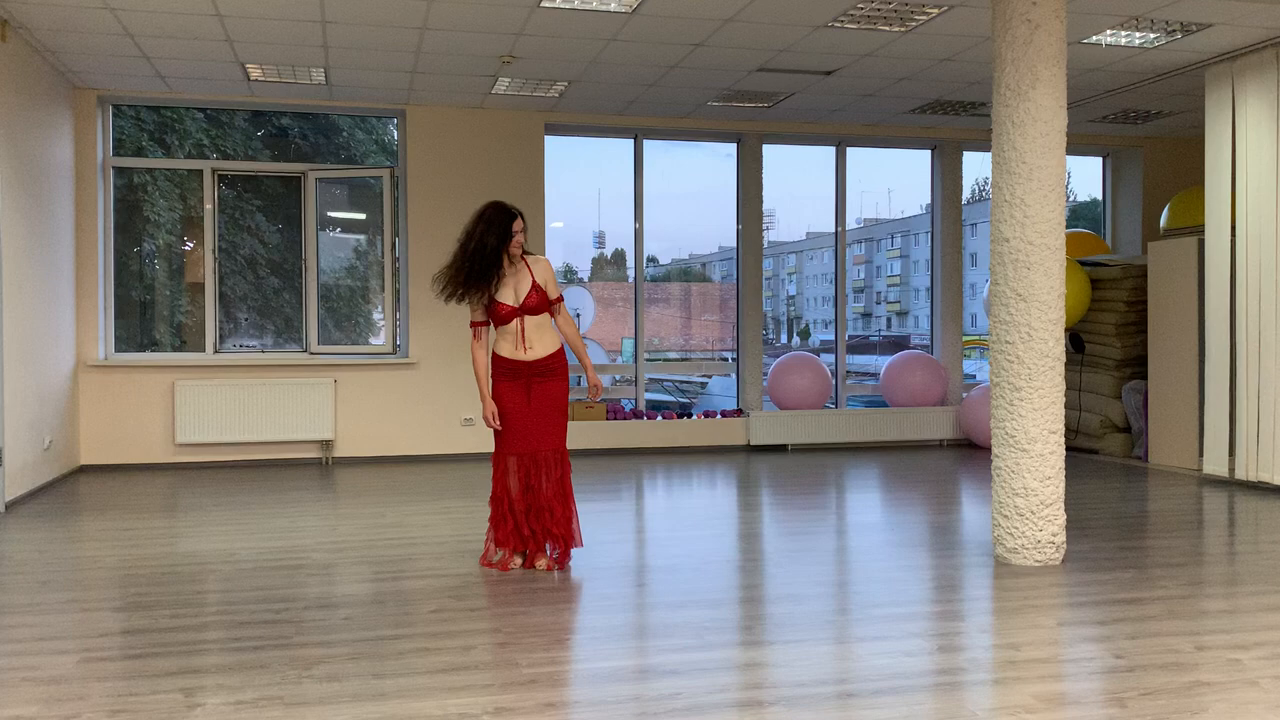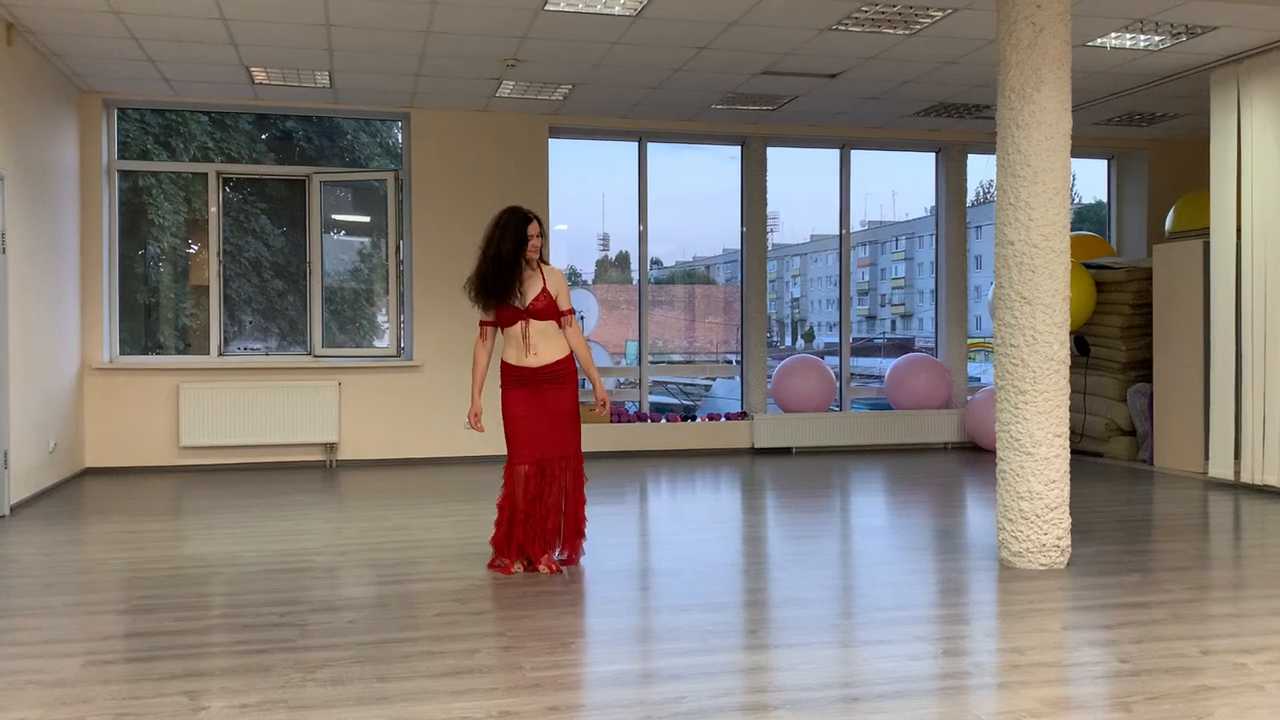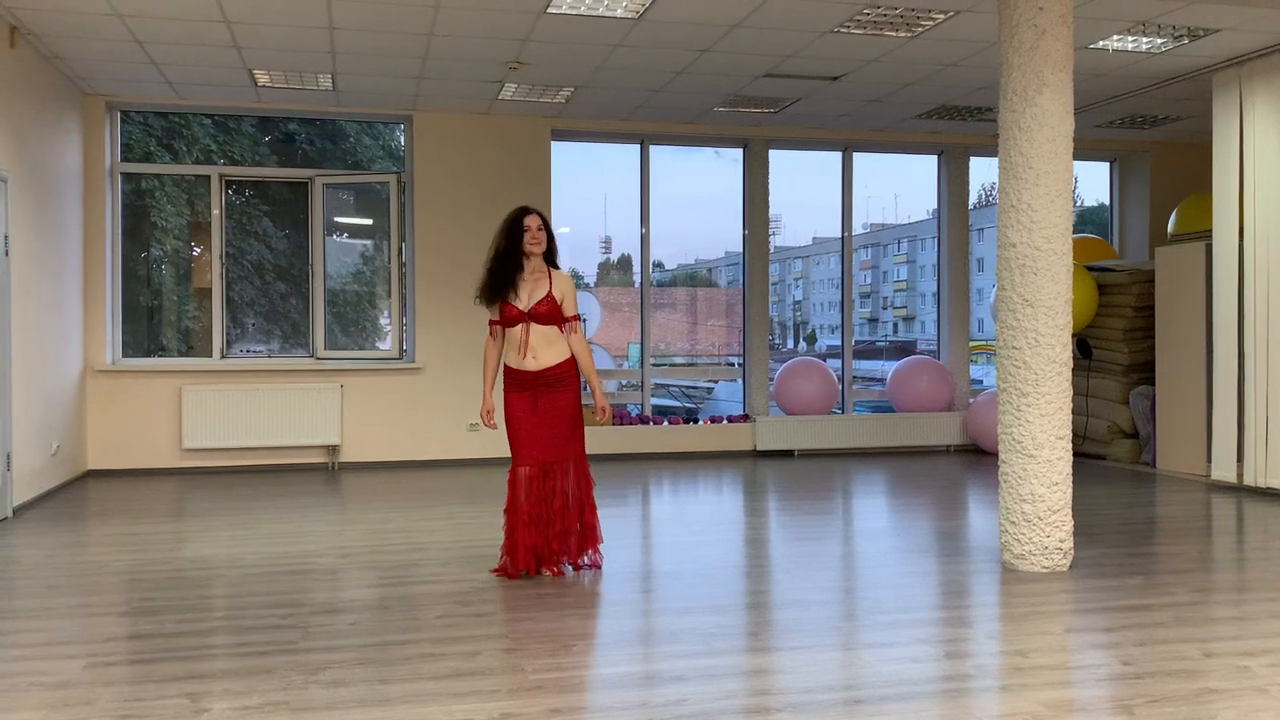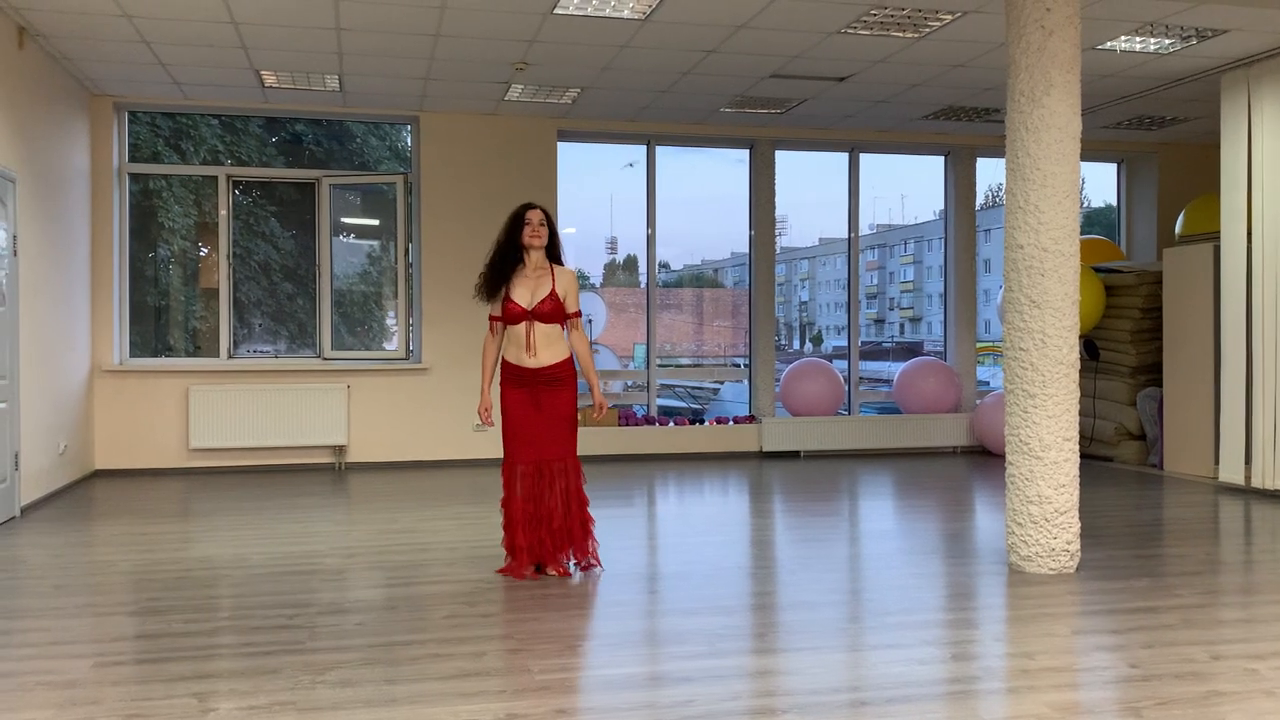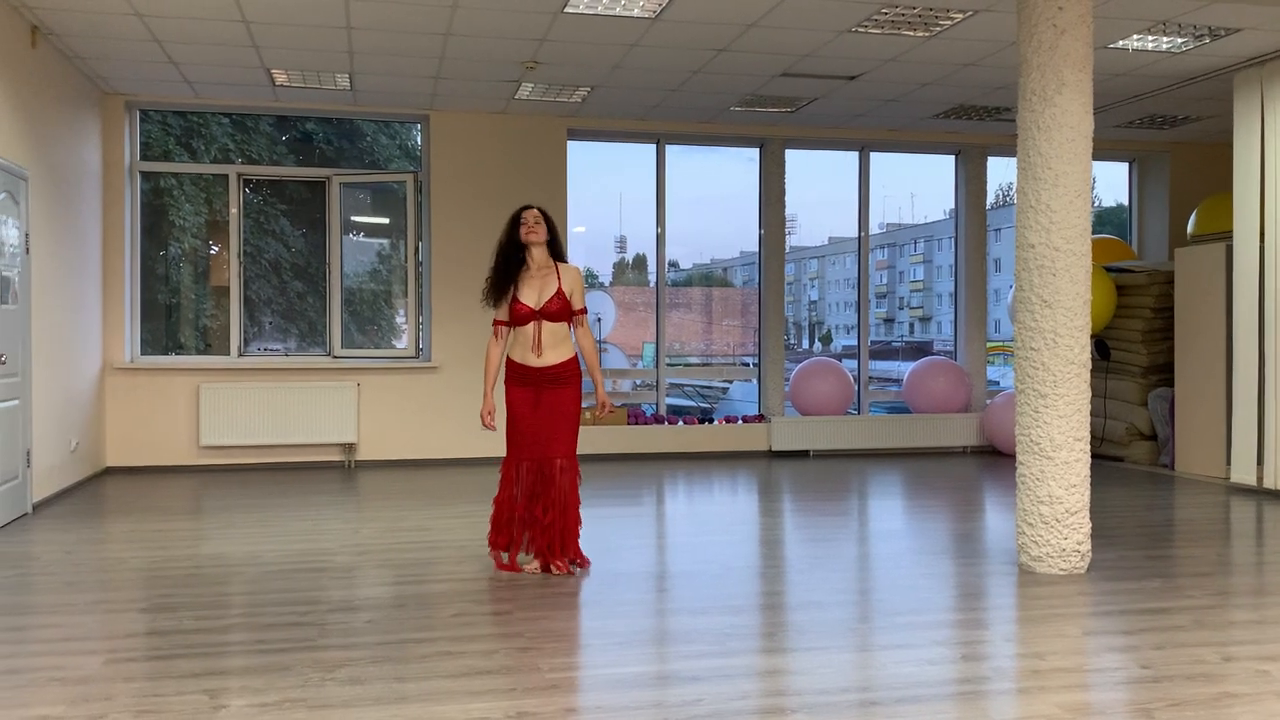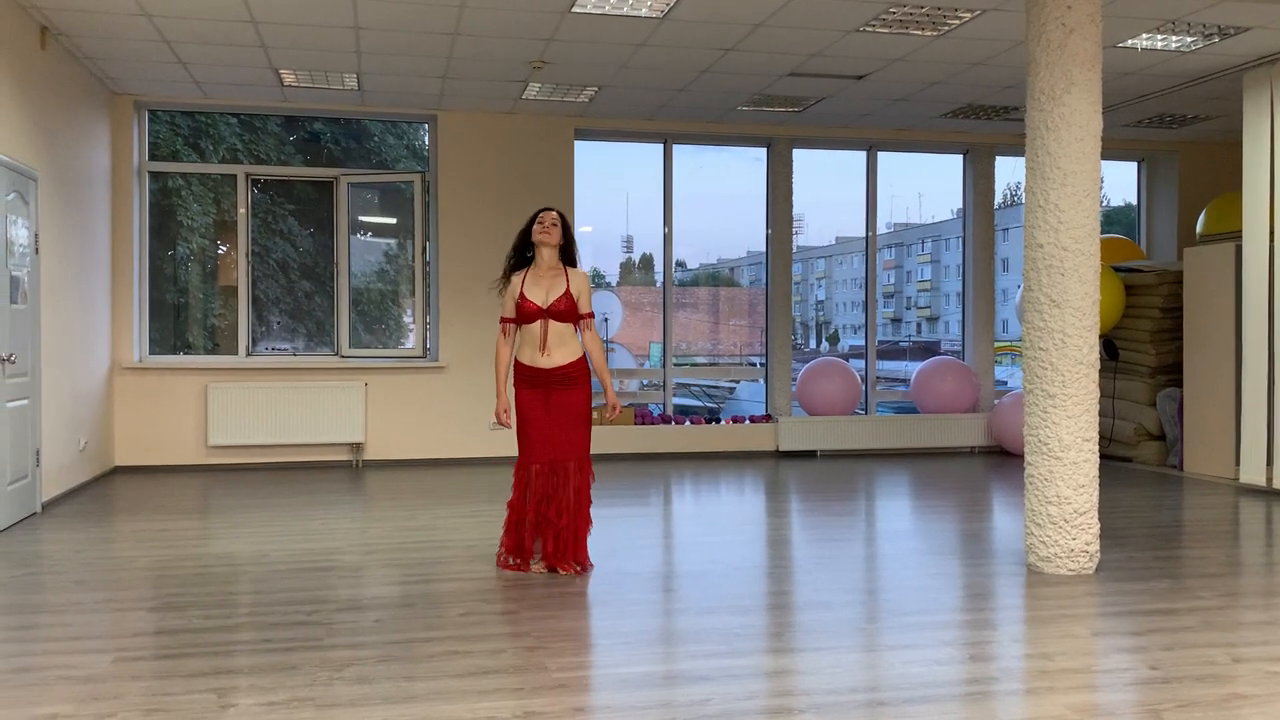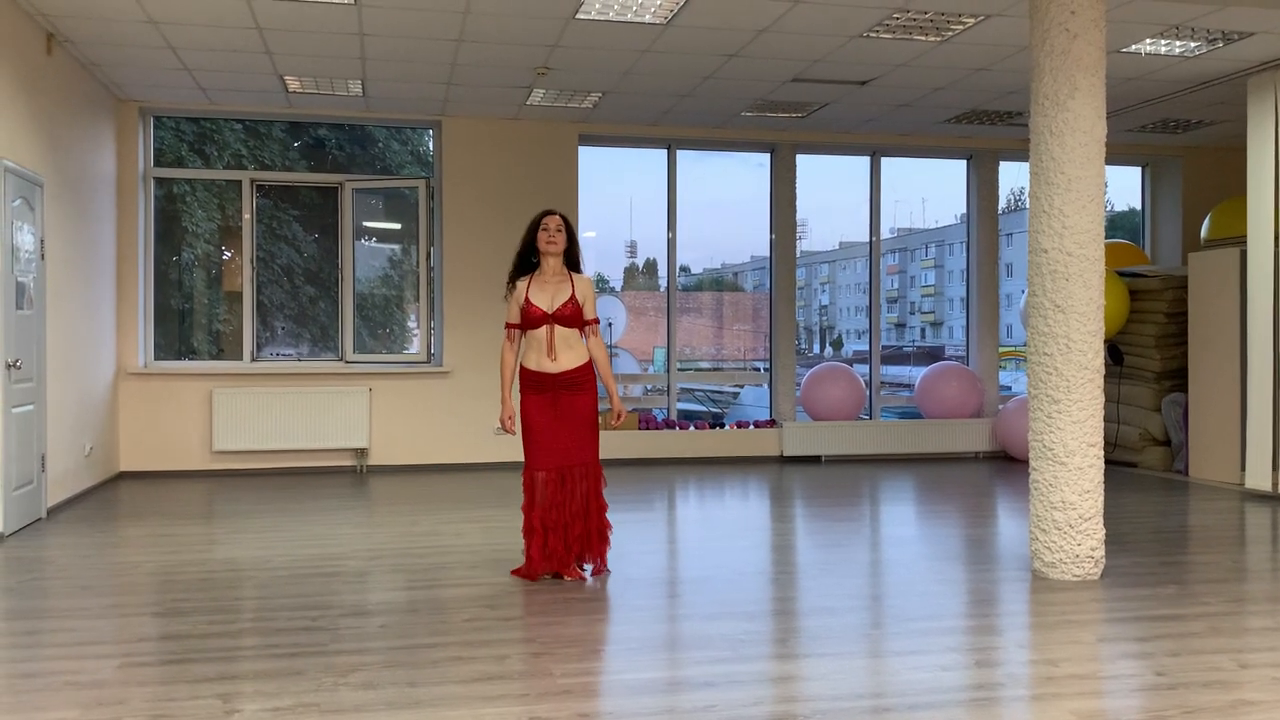
dt=0.4s
person 1, frame 1
left shoulder: (541, 267)
right shoulder: (480, 283)
left elbow: (563, 319)
right elbow: (479, 342)
left wrist: (588, 367)
right wrist: (485, 397)
left hip: (550, 372)
right hip: (508, 376)
left knee: (547, 456)
right knee: (511, 457)
left ankle: (542, 547)
right ankle: (510, 545)
person 1, frame 2
left shoulder: (554, 277)
right shoulder: (495, 284)
left elbow: (573, 332)
right elbow: (484, 342)
left wrist: (596, 382)
right wrist: (475, 397)
left hip: (559, 378)
right hip: (517, 384)
left knee: (556, 462)
right knee: (523, 465)
left ankle: (546, 549)
right ankle: (515, 550)
person 1, frame 3
left shoulder: (561, 281)
right shoulder: (502, 283)
left elbow: (576, 336)
right elbow: (494, 341)
left wrist: (596, 389)
right wrist: (487, 394)
left hip: (560, 382)
right hip: (517, 387)
left knee: (560, 465)
right knee: (525, 468)
left ankle: (553, 552)
right ankle: (522, 553)
person 1, frame 4
left shoulder: (565, 278)
right shoulder: (504, 280)
left elbow: (576, 334)
right elbow: (494, 337)
left wrist: (595, 386)
right wrist: (485, 391)
left hip: (558, 381)
right hip: (516, 383)
left knee: (558, 463)
right knee: (521, 465)
left ankle: (555, 553)
right ankle: (526, 553)
person 1, frame 5
left shoulder: (570, 275)
right shoulder: (508, 282)
left elbow: (583, 332)
right elbow: (497, 340)
left wrist: (599, 385)
right wrist: (488, 395)
left hip: (563, 380)
right hip: (521, 382)
left knee: (559, 461)
right knee: (525, 462)
left ankle: (559, 552)
right ankle: (531, 550)
person 1, frame 6
left shoulder: (577, 279)
right shoulder: (515, 281)
left elbow: (590, 334)
right elbow: (505, 339)
left wrist: (608, 387)
right wrist: (501, 394)
left hip: (572, 381)
right hip: (530, 383)
left knee: (569, 464)
right knee: (535, 464)
left ankle: (566, 553)
right ankle: (537, 551)
person 1, frame 7
left shoulder: (582, 285)
right shoulder: (520, 288)
left elbow: (595, 341)
right elbow: (510, 345)
left wrist: (613, 394)
right wrist: (505, 400)
left hip: (578, 386)
right hip: (535, 389)
left knee: (577, 469)
right knee: (541, 471)
left ankle: (571, 558)
right ankle: (543, 558)
